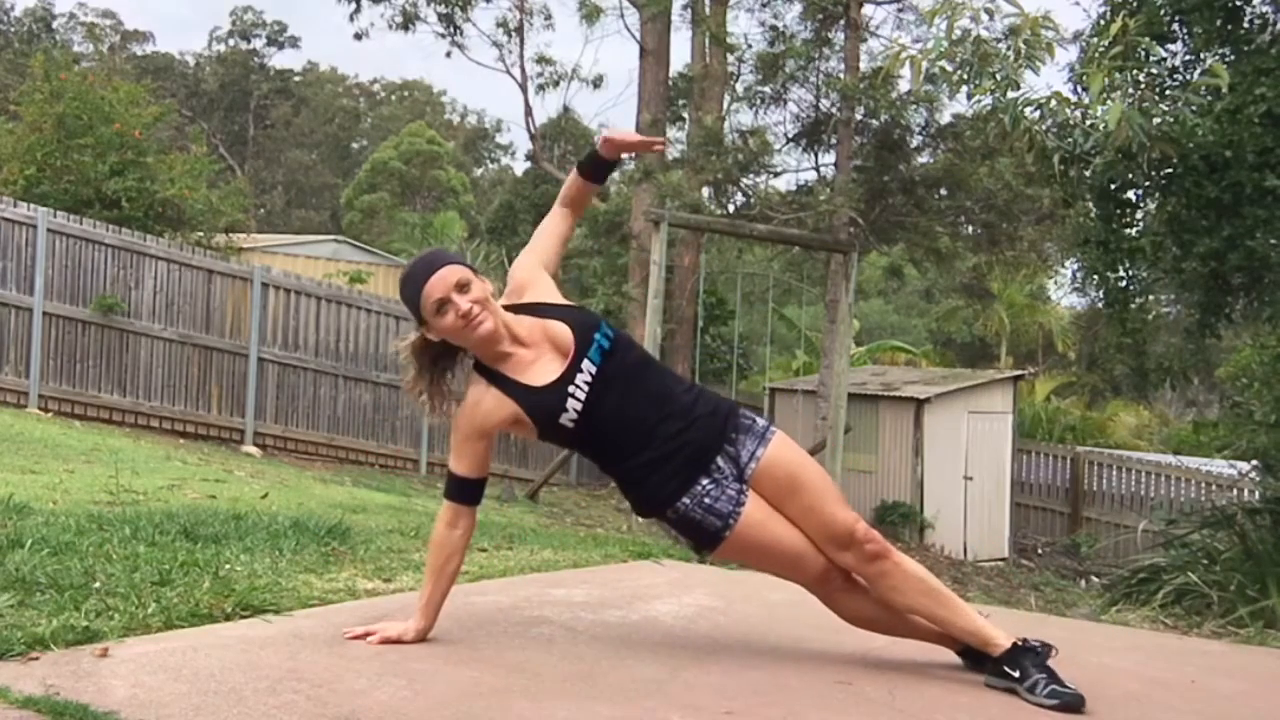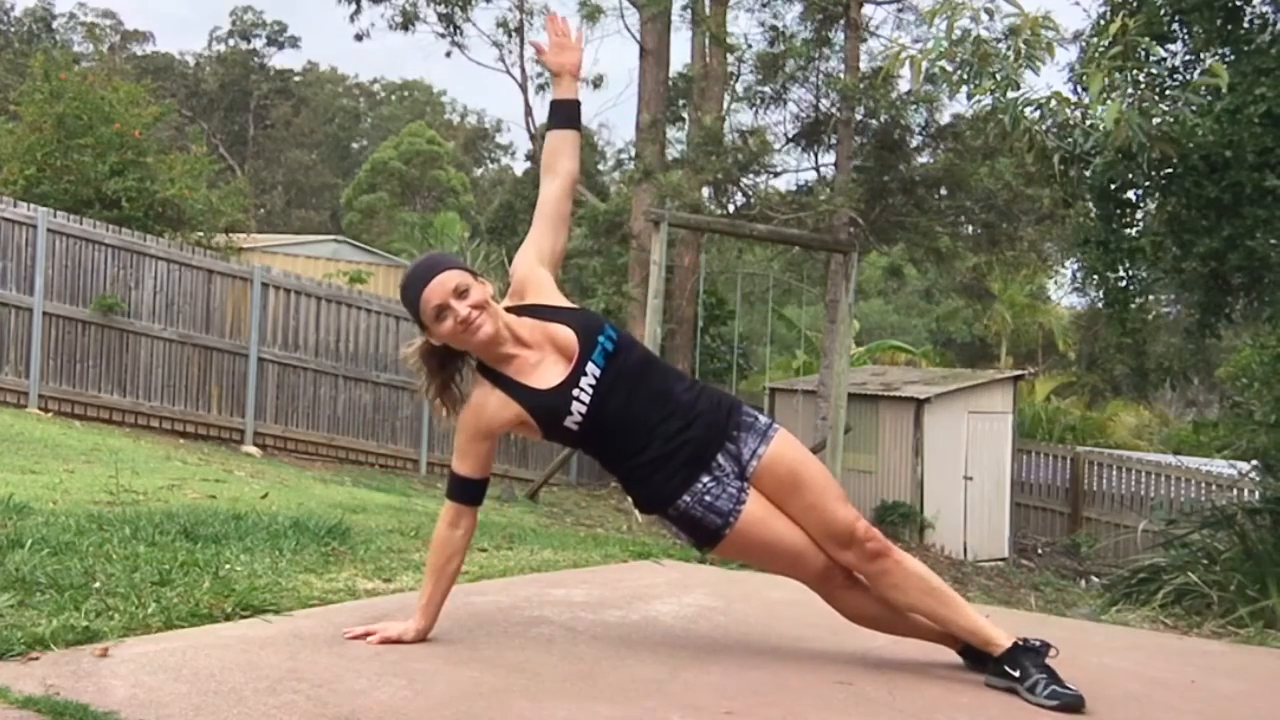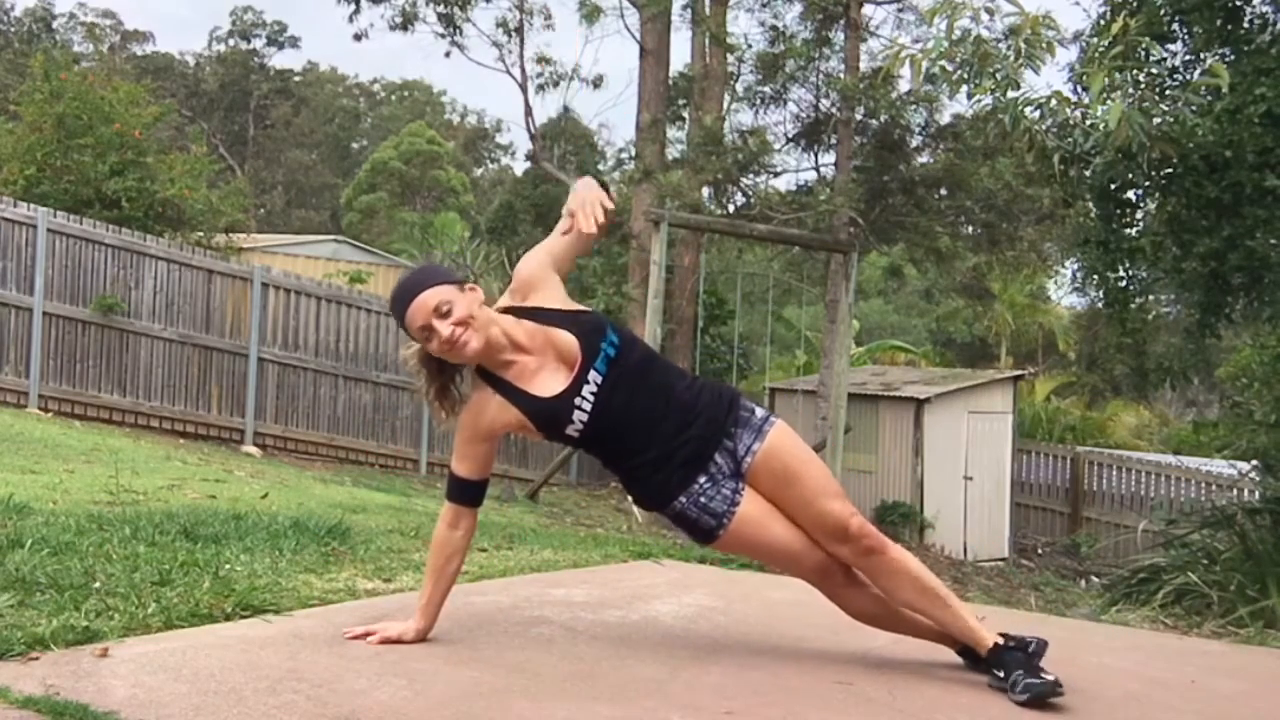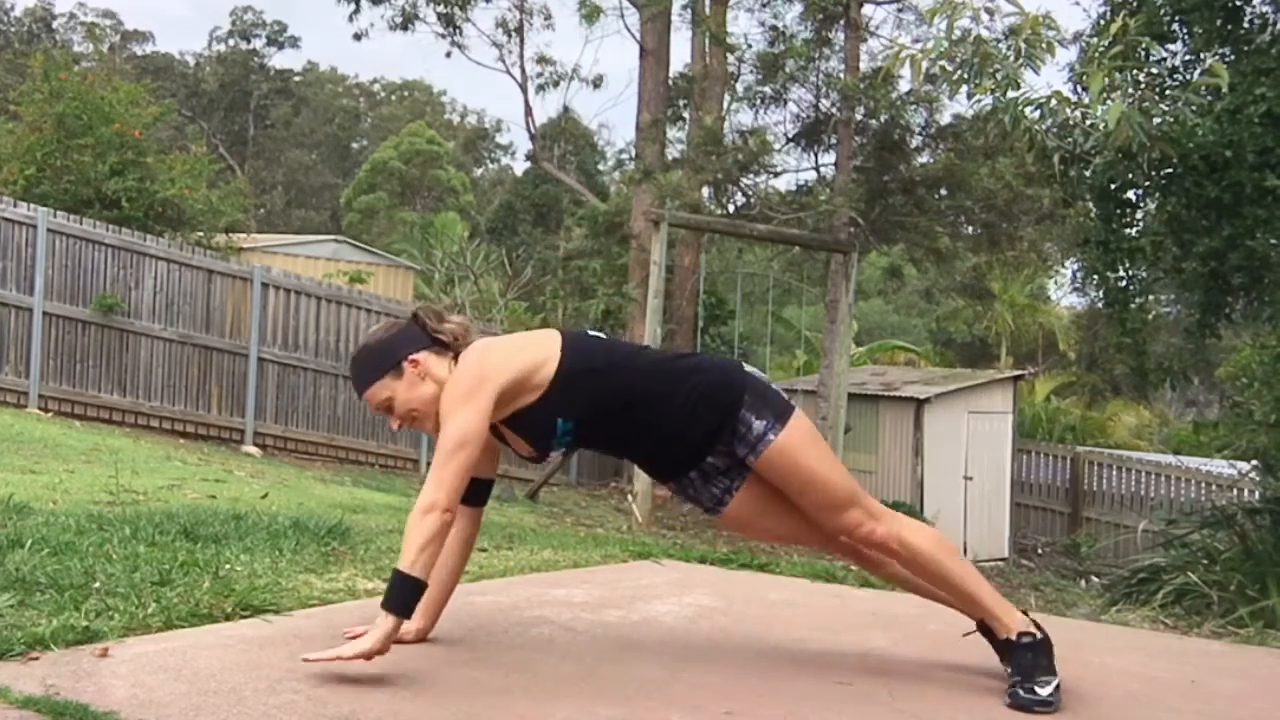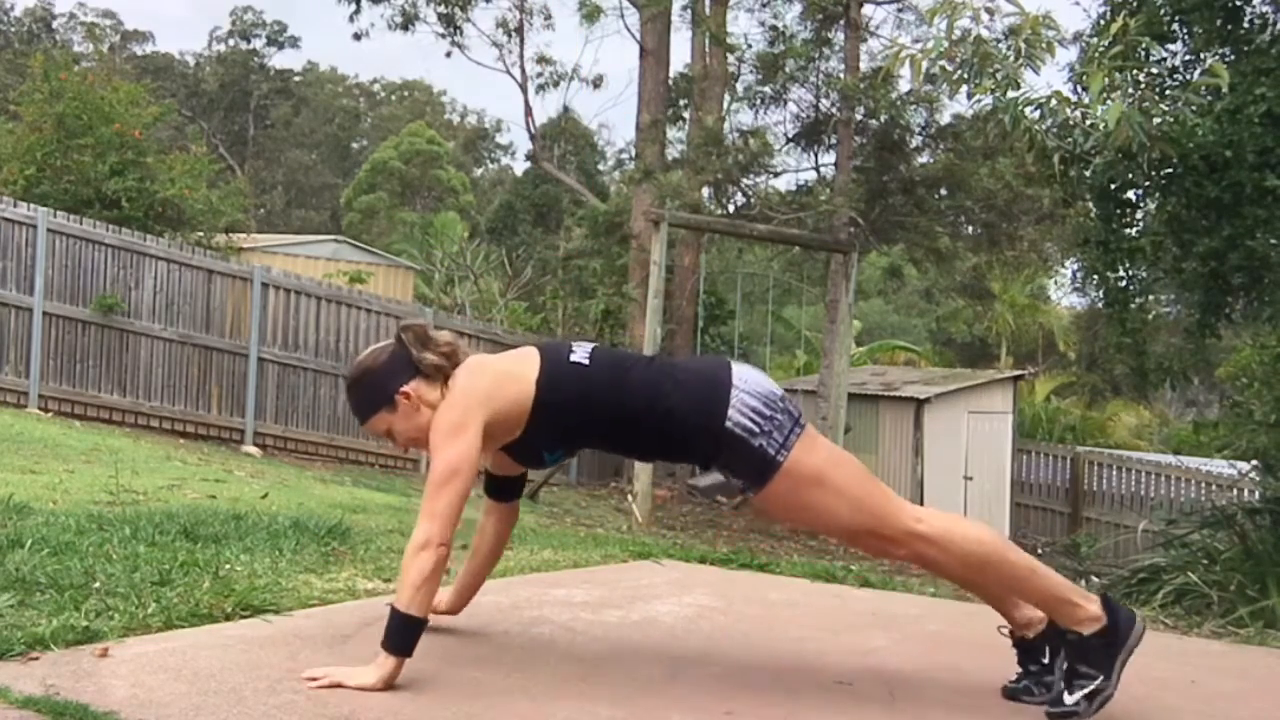
dt=0.5s
person 1, frame 1
left shoulder: (527, 286)
right shoulder: (484, 408)
left elbow: (567, 204)
right elbow: (457, 515)
left wrist: (604, 154)
right wrist: (419, 621)
left hip: (724, 427)
right hip: (684, 490)
left knee: (859, 545)
right knee: (833, 581)
left ankle: (1003, 650)
right ankle: (987, 654)
person 1, frame 2
left shoulder: (528, 285)
right shoulder: (488, 409)
left elbow: (558, 183)
right elbow: (458, 516)
left wrist: (567, 83)
right wrist: (420, 621)
left hip: (727, 425)
right hip: (684, 485)
left knee: (859, 543)
right knee: (830, 575)
left ankle: (1004, 649)
right ankle: (984, 650)
person 1, frame 3
left shoulder: (530, 285)
right shoulder: (485, 415)
left elbow: (572, 224)
right elbow: (458, 517)
left wrist: (583, 197)
right wrist: (419, 621)
left hip: (721, 419)
right hip: (680, 484)
left knee: (855, 536)
right knee: (827, 570)
left ankle: (992, 647)
right ankle: (979, 651)
person 1, frame 4
left shoulder: (478, 373)
right shoulder: (478, 414)
left elbow: (435, 510)
right elbow: (463, 514)
left wrist: (389, 626)
right wrist: (420, 617)
left hip: (727, 399)
right hip: (690, 460)
left knee: (862, 519)
right knee: (841, 540)
left ankle: (1017, 630)
right ankle: (990, 612)
person 1, frame 5
left shoulder: (464, 400)
right shoulder: (492, 403)
left elbow: (432, 540)
right elbow: (501, 509)
right wrist: (451, 602)
left hip: (725, 412)
right hip: (716, 398)
left knee: (893, 526)
right knee: (885, 531)
left ankle: (1092, 620)
right ankle: (1034, 629)
